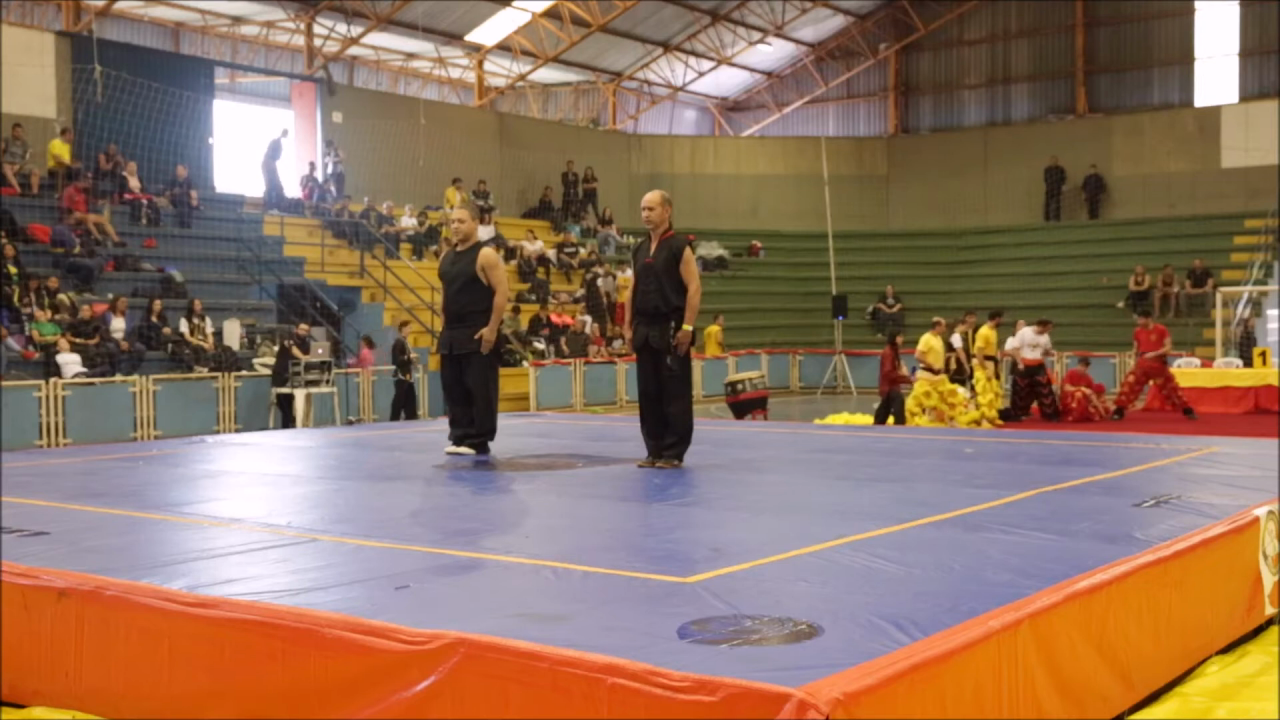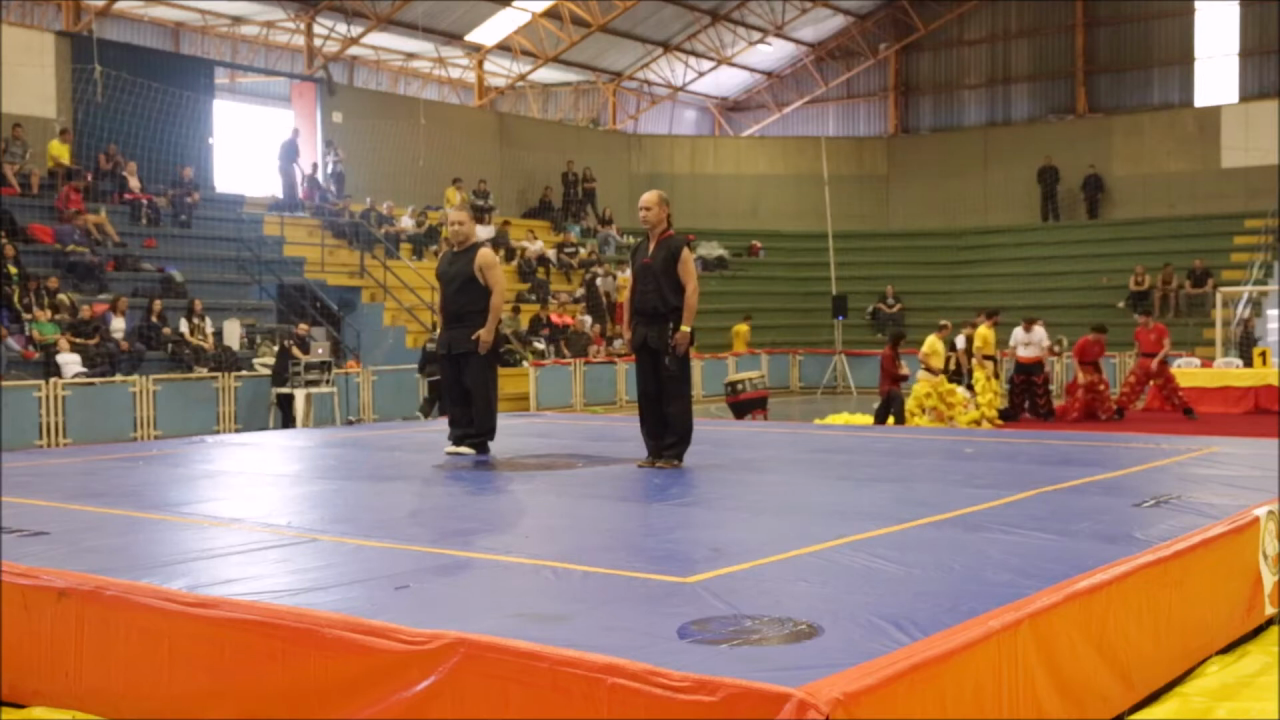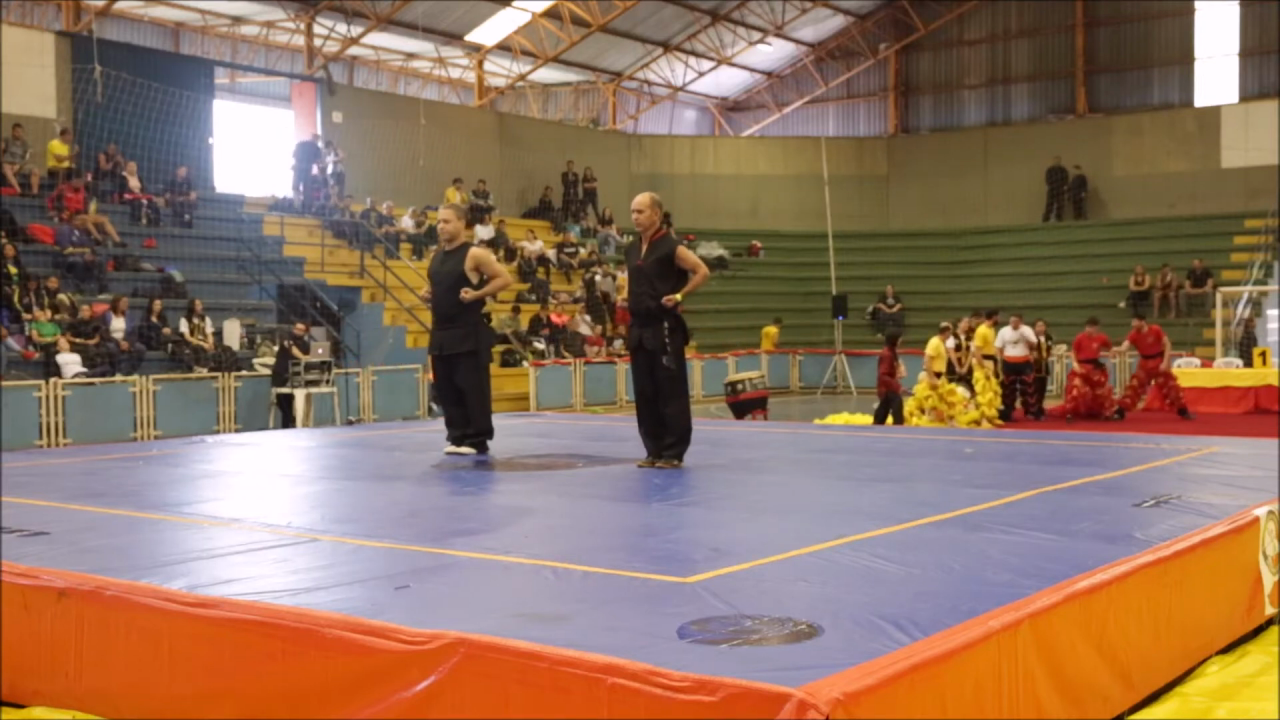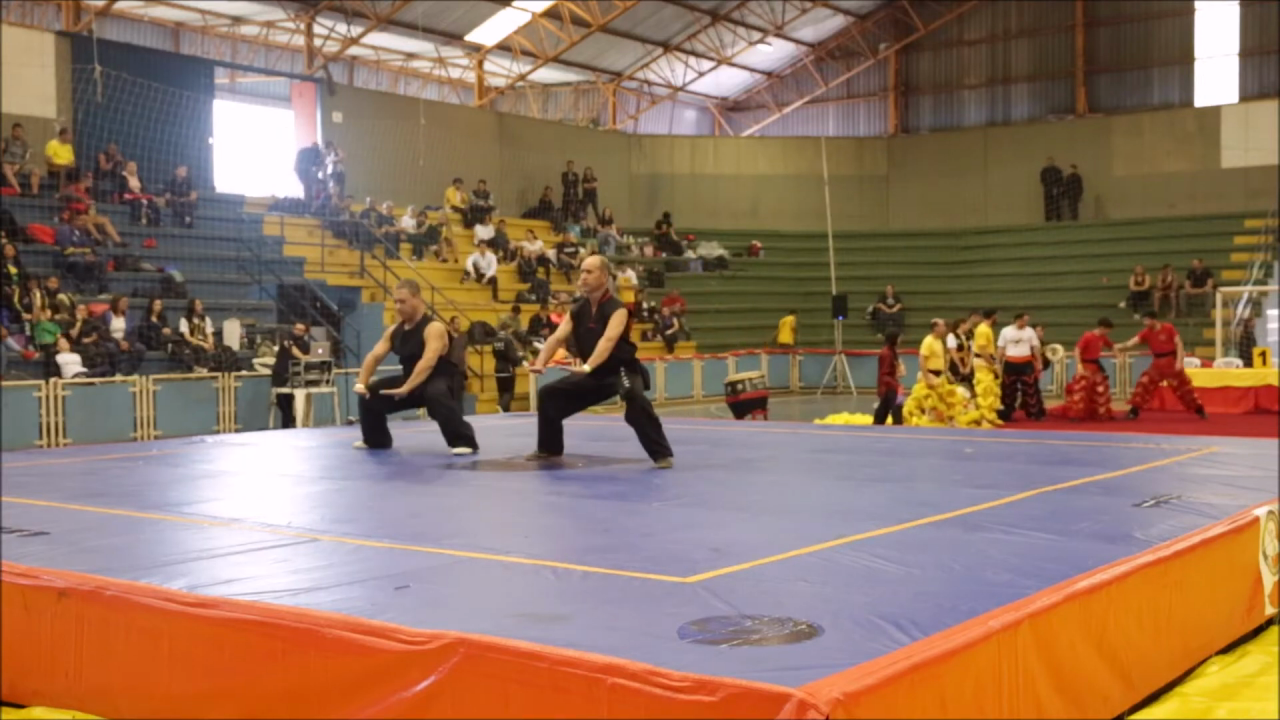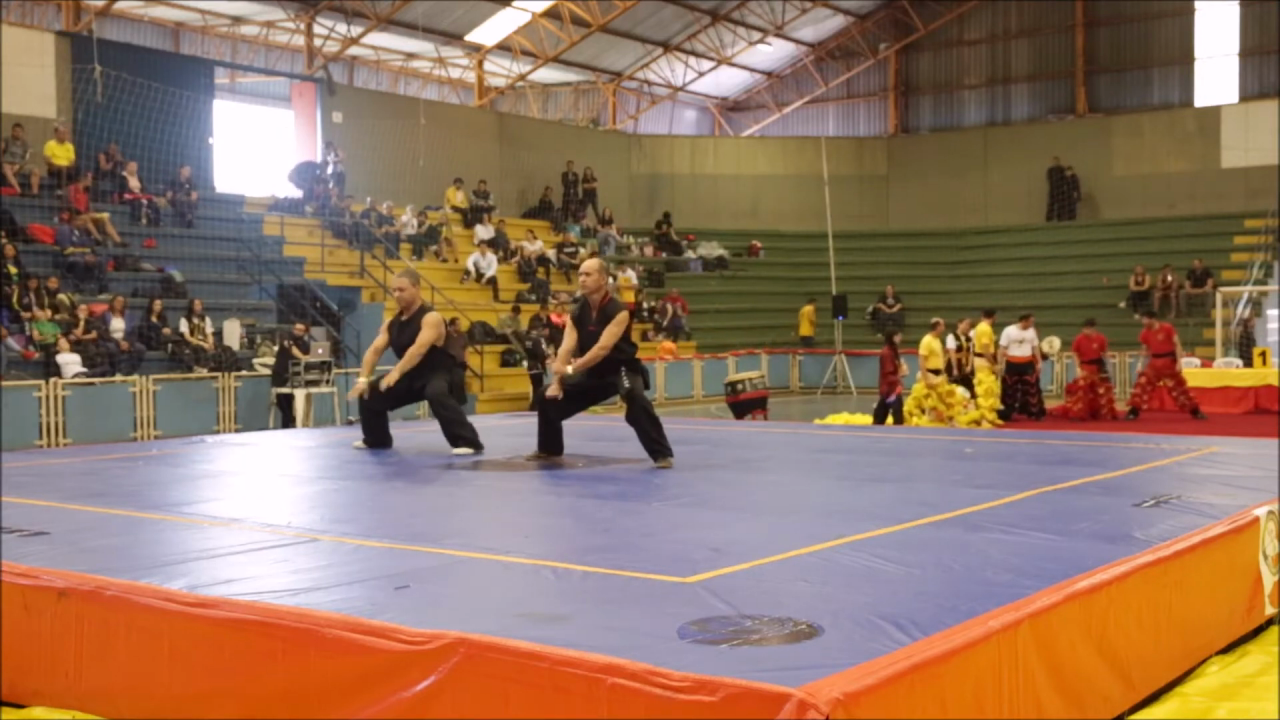
dt=1s
person 1, frame 1
left shoulder: (679, 247)
right shoulder: (639, 250)
left elbow: (694, 289)
left wrist: (686, 328)
right wrist: (628, 326)
left hip: (670, 328)
right hip: (644, 329)
left knee: (674, 393)
right knee: (648, 393)
left ankle: (673, 453)
right ankle: (655, 450)
person 1, frame 2
left shoulder: (677, 247)
right shoulder: (638, 250)
left elbow: (692, 290)
left wrist: (685, 329)
right wrist: (627, 326)
left hip: (669, 328)
right hip: (643, 329)
left knee: (674, 393)
right knee: (648, 393)
left ankle: (673, 453)
right ankle: (655, 450)
person 1, frame 3
left shoulder: (671, 247)
right shoulder: (631, 250)
left elbow: (702, 271)
left wrist: (679, 296)
right wrist: (628, 298)
left hip: (664, 328)
right hip: (639, 327)
left knee: (671, 392)
right knee: (646, 392)
left ankle: (673, 453)
right ankle: (655, 450)
person 1, frame 4
left shoulder: (617, 309)
right shoulder: (577, 311)
left elbow: (608, 341)
right elbow: (556, 338)
left wrist: (585, 367)
right wrist: (540, 362)
left hip: (621, 370)
right hip: (591, 374)
left knee: (635, 398)
right knee: (548, 394)
left ankle: (662, 454)
right ankle: (549, 448)
person 1, frame 5
left shoulder: (618, 312)
right shoulder: (577, 313)
left elbow: (602, 348)
right elbow: (567, 348)
left wrist: (570, 369)
right wrist: (556, 382)
left hip: (622, 370)
right hip: (593, 373)
left knee: (635, 399)
right knee: (547, 397)
left ankle: (662, 454)
right ankle: (549, 449)
person 2, frame 1
left shoulder: (485, 255)
right shoulder: (446, 257)
left elbow: (502, 292)
left wrist: (492, 328)
right wrist: (445, 326)
left hip: (477, 334)
right hip: (451, 334)
left knee: (480, 389)
right knee: (453, 389)
left ankle: (479, 441)
right ankle: (459, 437)
person 2, frame 2
left shoulder: (483, 254)
right shoulder: (444, 258)
left elbow: (499, 292)
left wrist: (489, 329)
right wrist: (444, 326)
left hip: (476, 334)
right hip: (450, 334)
left knee: (479, 388)
right knee: (452, 389)
left ankle: (478, 440)
right ankle: (459, 437)
person 2, frame 3
left shoulder: (474, 255)
right shoulder: (436, 257)
left elbow: (504, 279)
left wrist: (477, 295)
right wrist: (428, 295)
left hip: (468, 333)
right hip: (441, 333)
left knee: (473, 388)
right knee: (446, 390)
left ankle: (477, 440)
right ankle: (457, 437)
person 2, frame 4
left shoulder: (434, 328)
right shoulder: (394, 331)
left elbow: (428, 362)
right elbow: (374, 356)
left wrist: (406, 388)
right wrist: (361, 383)
left hip: (441, 382)
right hip: (411, 383)
left knee: (436, 394)
right knee: (369, 394)
left ankle: (464, 442)
right ankle: (375, 439)
person 2, frame 5
left shoulder: (431, 318)
right shoulder: (392, 322)
left elbow: (418, 349)
right elbow: (375, 349)
left wrist: (395, 374)
right wrist: (363, 379)
left hip: (438, 374)
right hip: (411, 376)
left knee: (438, 396)
right knee: (369, 394)
left ankle: (468, 442)
right ankle: (376, 440)
